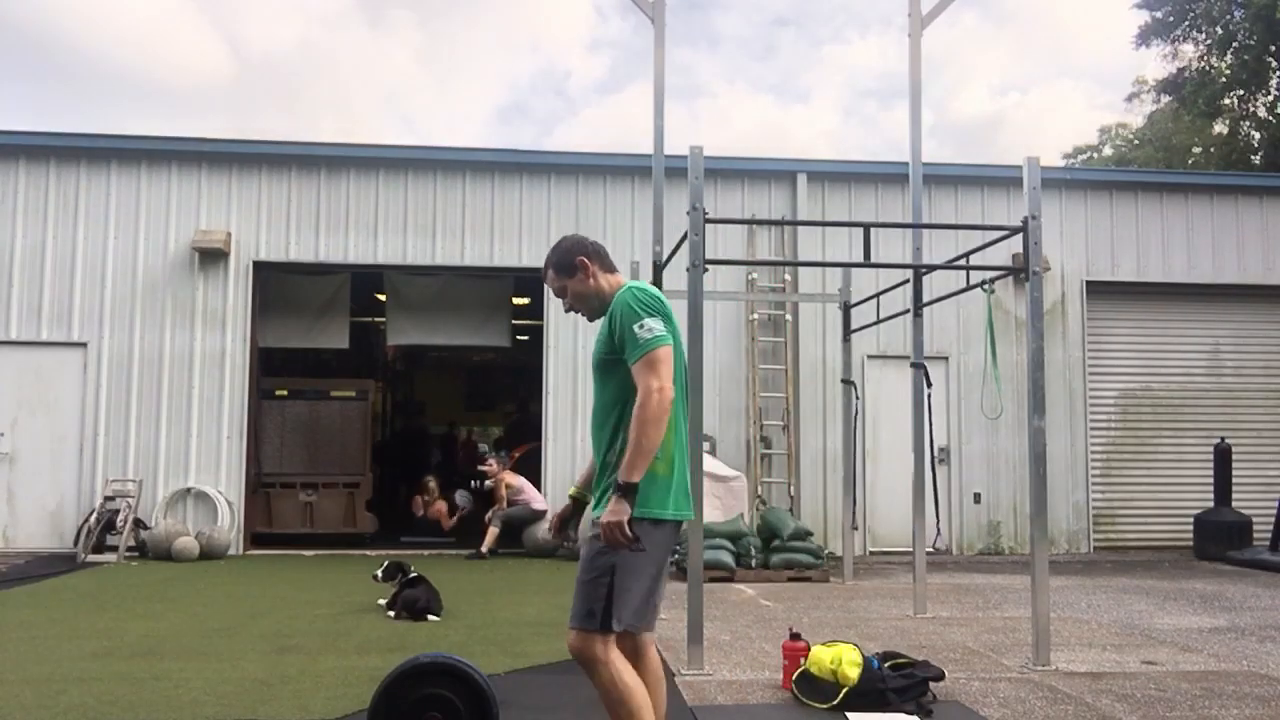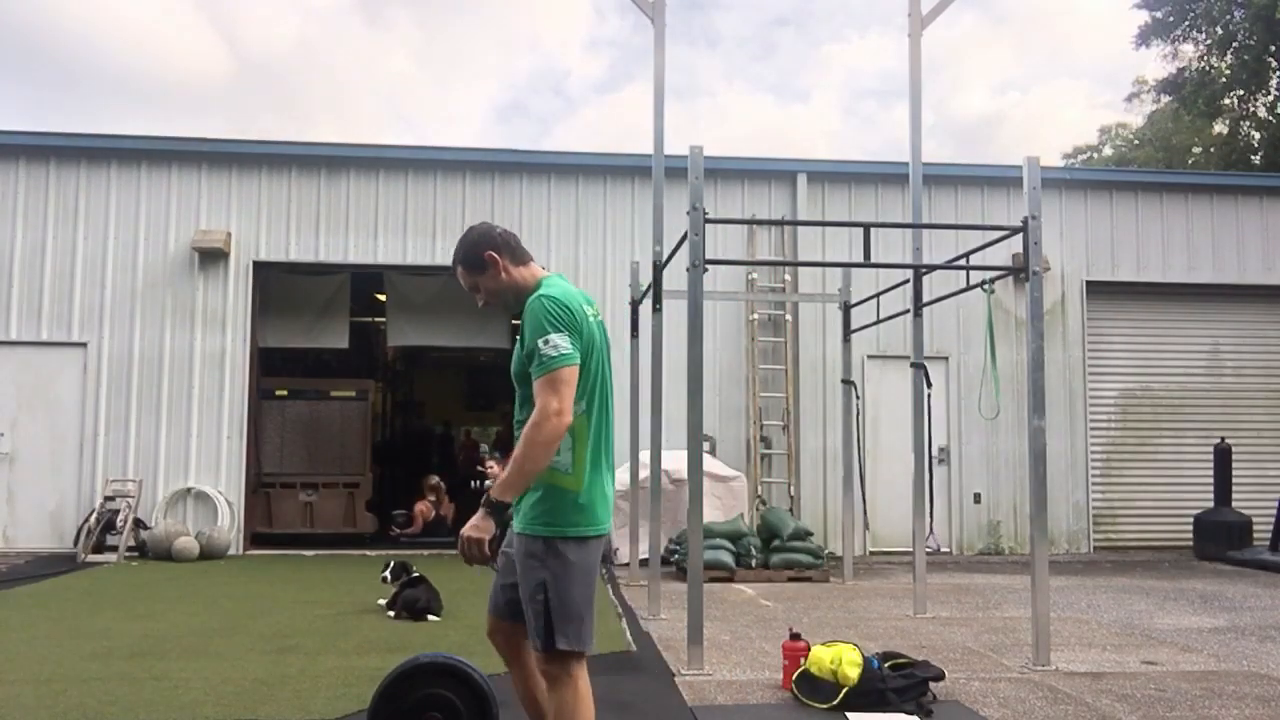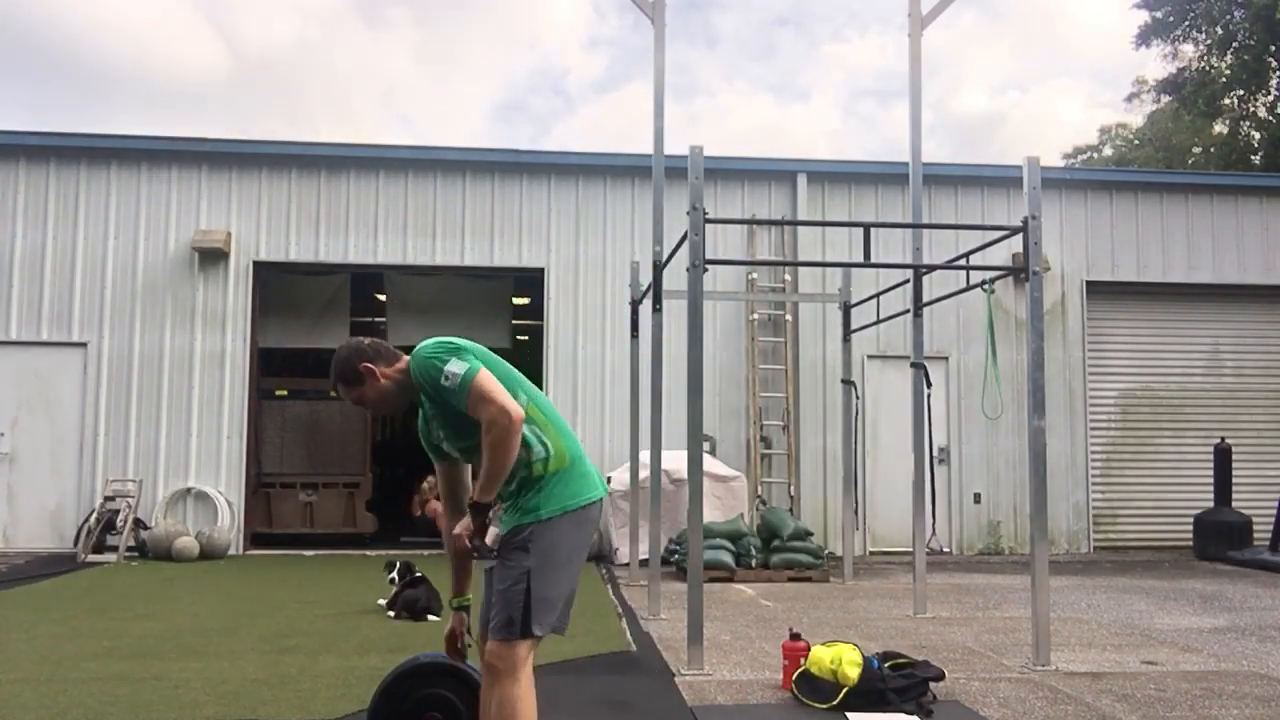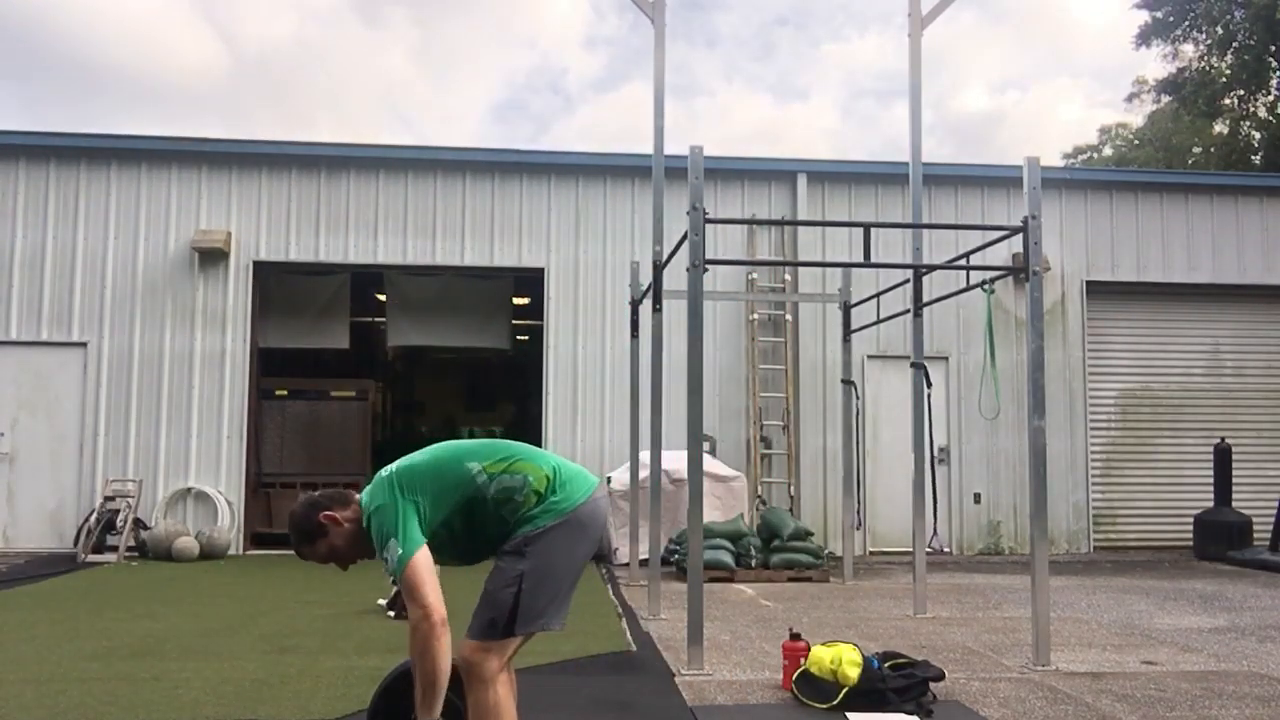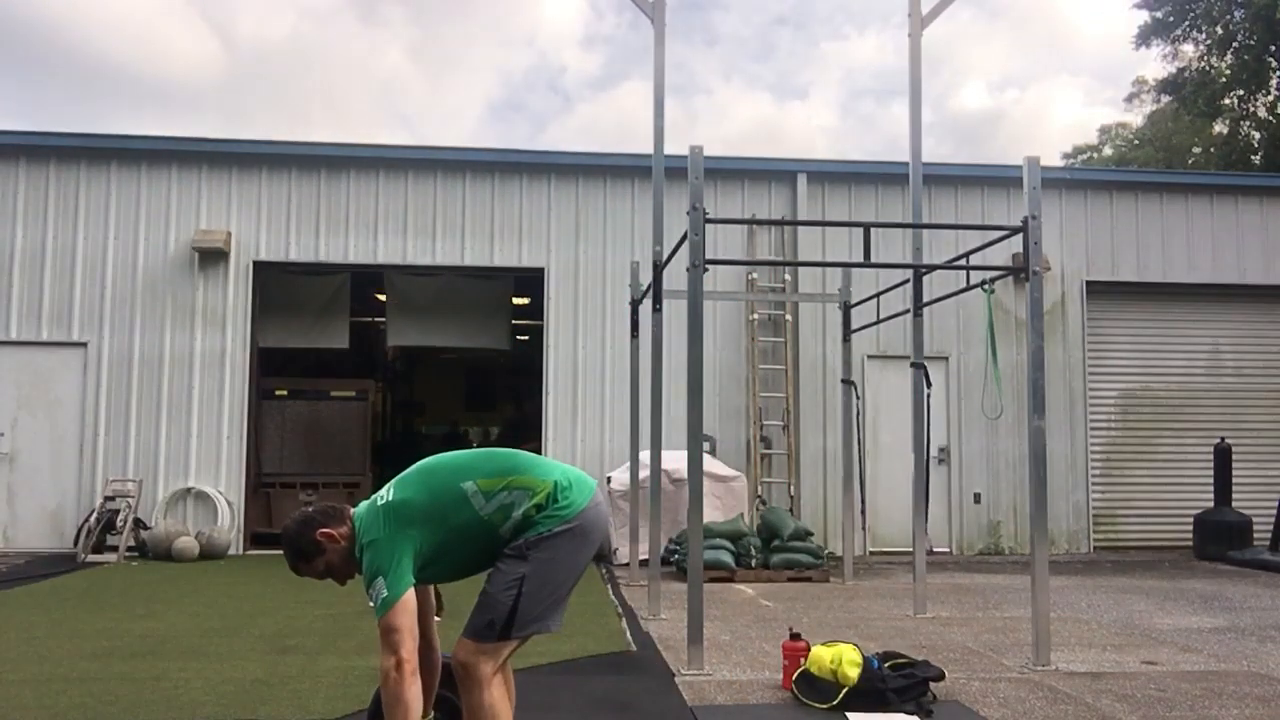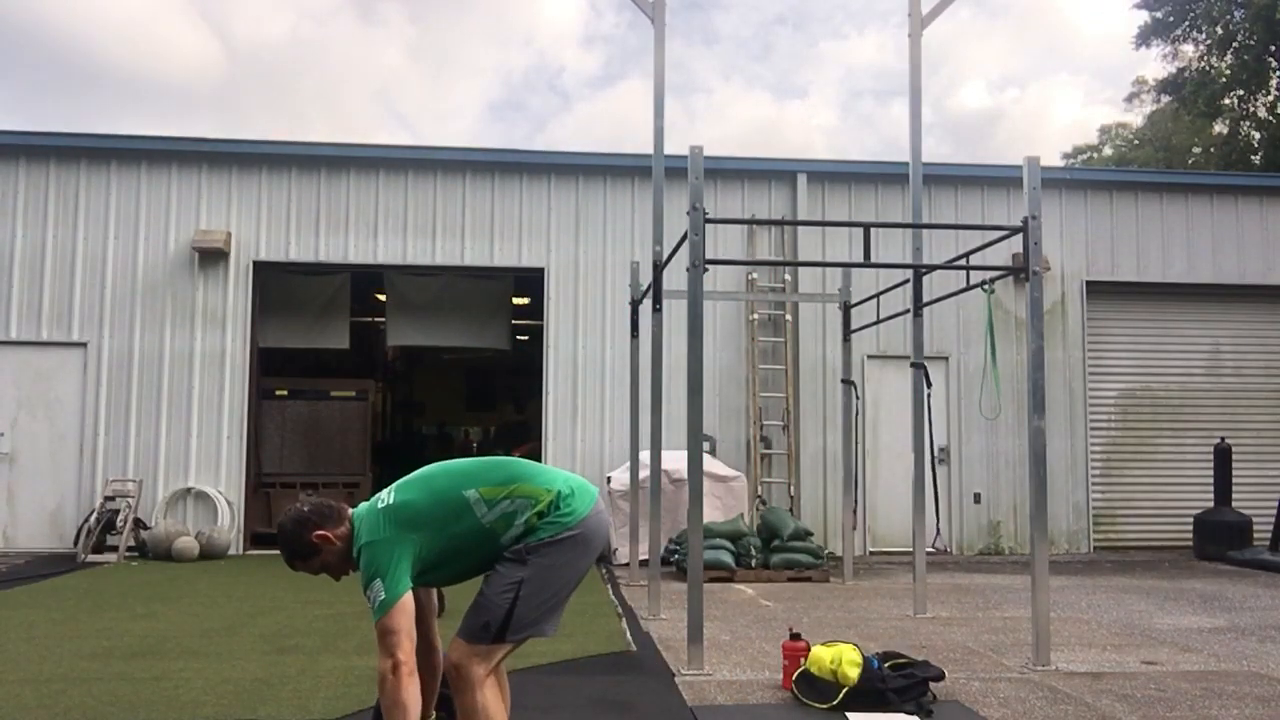
dt=0.7s
person 1, frame 1
left shoulder: (633, 302)
right shoulder: (622, 314)
left elbow: (656, 395)
left wrist: (622, 494)
right wrist: (578, 499)
left hip: (639, 505)
right hip: (642, 503)
left knee: (591, 641)
right knee: (631, 637)
person 1, frame 2
left shoulder: (546, 306)
right shoulder: (566, 300)
left elbow: (553, 416)
left wrist: (492, 508)
left hip: (558, 512)
right hip: (546, 507)
left knee: (559, 659)
right knee: (505, 628)
person 1, frame 3
left shoulder: (431, 360)
right shoulder: (429, 415)
left elbow: (507, 416)
right elbow: (453, 513)
left wrist: (478, 511)
right wrist: (459, 604)
left hip: (559, 500)
right hip: (538, 504)
left knee: (505, 656)
right knee: (493, 646)
person 1, frame 4
left shoulder: (384, 507)
left elbow: (431, 618)
right elbow: (425, 620)
left hip: (562, 509)
right hip: (575, 504)
left knee: (481, 659)
right knee: (492, 653)
person 1, frame 5
left shoulder: (382, 539)
right shoulder: (393, 520)
left elbow: (401, 662)
right elbow: (423, 642)
left hip: (562, 514)
right hip: (574, 503)
left knee: (475, 662)
right knee: (489, 653)
person 1, frame 6
left shoulder: (380, 541)
right shoulder: (392, 522)
left elbow: (398, 664)
right elbow: (423, 645)
left hip: (564, 522)
right hip: (576, 511)
left knee: (467, 664)
right knee: (482, 654)
